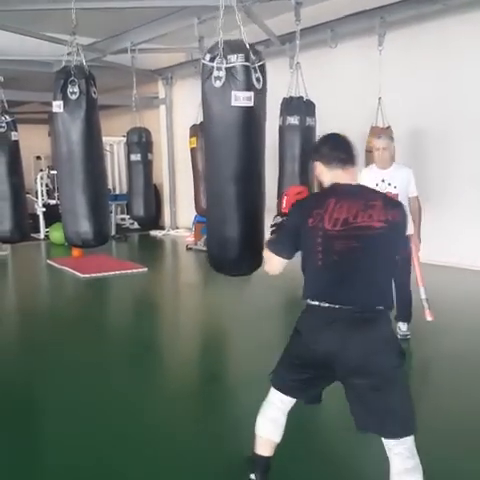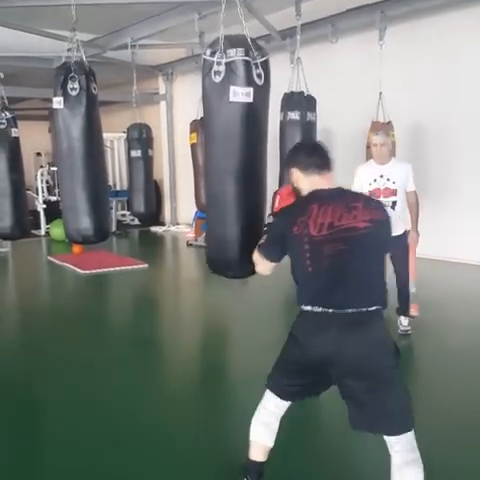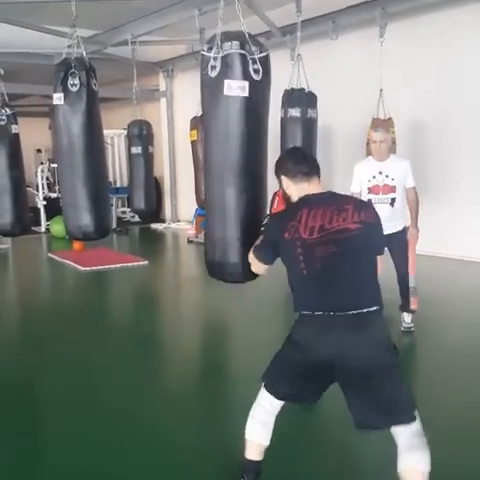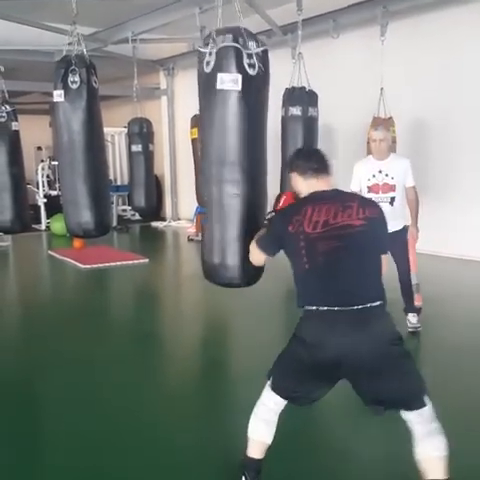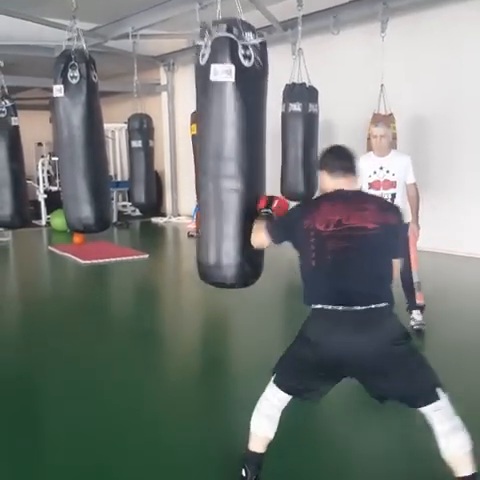
dt=0.1s
person 1, frame 1
left shoulder: (305, 209)
right shoulder: (392, 209)
left elbow: (273, 266)
left wrist: (282, 222)
left hip: (318, 326)
right hip: (373, 331)
left knee: (280, 397)
right knee: (401, 441)
person 1, frame 2
left shoulder: (292, 216)
right shoulder: (375, 210)
left elbow: (261, 266)
left hip: (313, 330)
right hip: (367, 333)
left knee: (273, 402)
right knee: (401, 439)
person 1, frame 3
left shoulder: (282, 222)
right shoulder: (364, 211)
left elbow: (257, 266)
right elbow: (375, 267)
left hip: (312, 334)
right hip: (367, 331)
left knee: (268, 399)
right knee: (407, 427)
person 1, frame 4
left shoulder: (288, 217)
right shoulder: (370, 209)
left elbow: (256, 256)
right elbow: (380, 265)
left hip: (318, 330)
right hip: (372, 327)
left knee: (272, 398)
right knee: (420, 413)
person 1, frame 5
left shoulder: (305, 213)
right shoulder: (388, 212)
left elbow: (258, 238)
right elbow: (391, 269)
left wrist: (265, 216)
left hip: (324, 328)
right hip: (379, 328)
left knee: (276, 393)
right knee: (438, 407)
person 2, frame 1
left shoulder: (405, 173)
right shoulder: (365, 174)
left elbow: (414, 203)
left wrist: (416, 234)
left hip: (400, 238)
left knee: (402, 282)
left ankle: (402, 321)
person 2, frame 2
left shoulder: (404, 168)
right shoulder: (362, 171)
left elbow: (412, 198)
left wrist: (414, 229)
left hip: (398, 233)
left knee: (403, 275)
left ankle: (404, 315)
person 2, frame 3
left shoulder: (403, 165)
right shoulder: (361, 167)
left elbow: (411, 195)
right elbow: (354, 197)
left wrist: (414, 225)
left hip: (397, 229)
left knee: (404, 272)
left ankle: (406, 312)
person 2, frame 4
left shoulder: (403, 164)
right shoulder: (360, 166)
left elbow: (411, 194)
left wrist: (414, 224)
left hip: (397, 228)
left knee: (405, 272)
left ankle: (412, 312)
person 2, frame 5
left shoulder: (403, 160)
right shoulder: (362, 162)
left elbow: (412, 191)
left wrist: (415, 222)
left knee: (407, 269)
left ankle: (415, 310)
